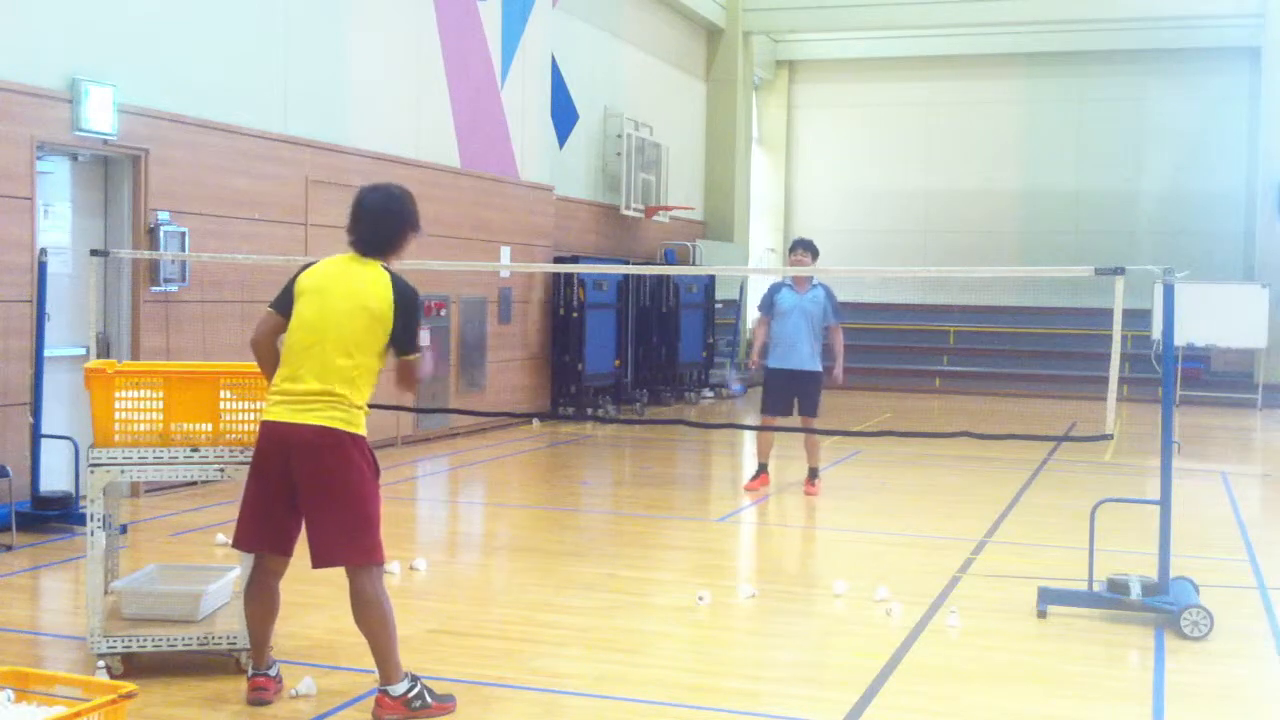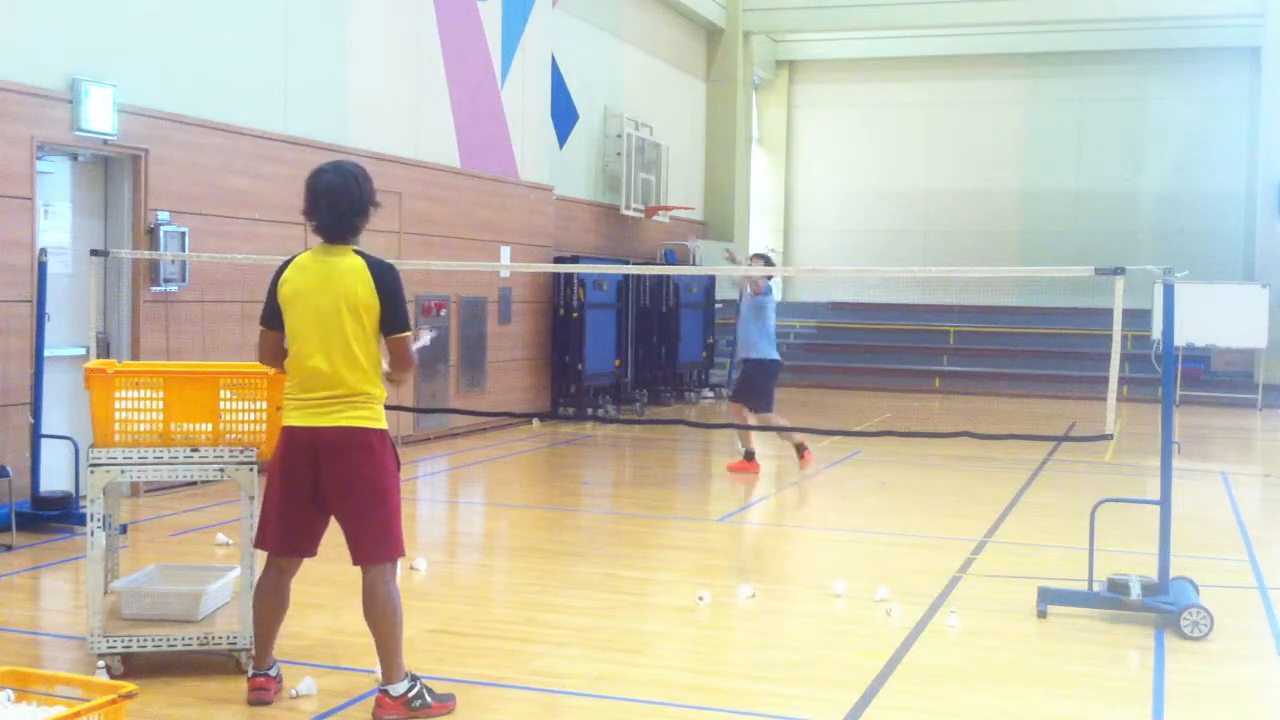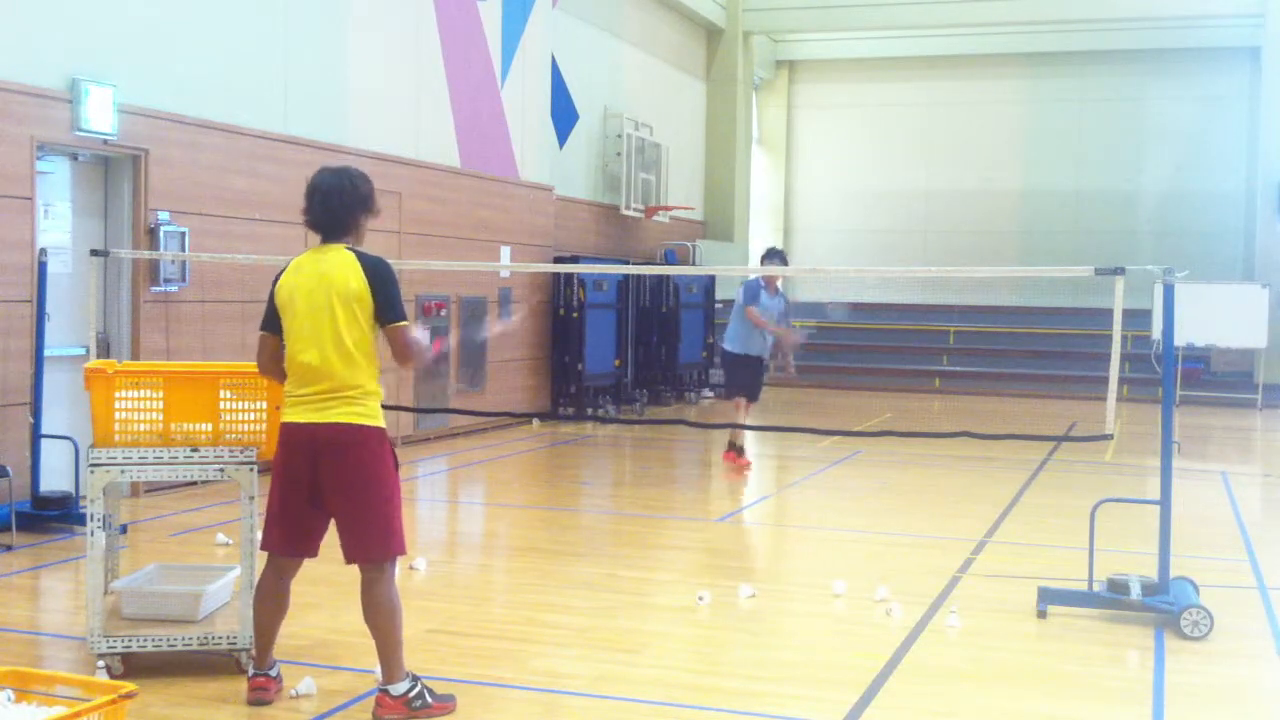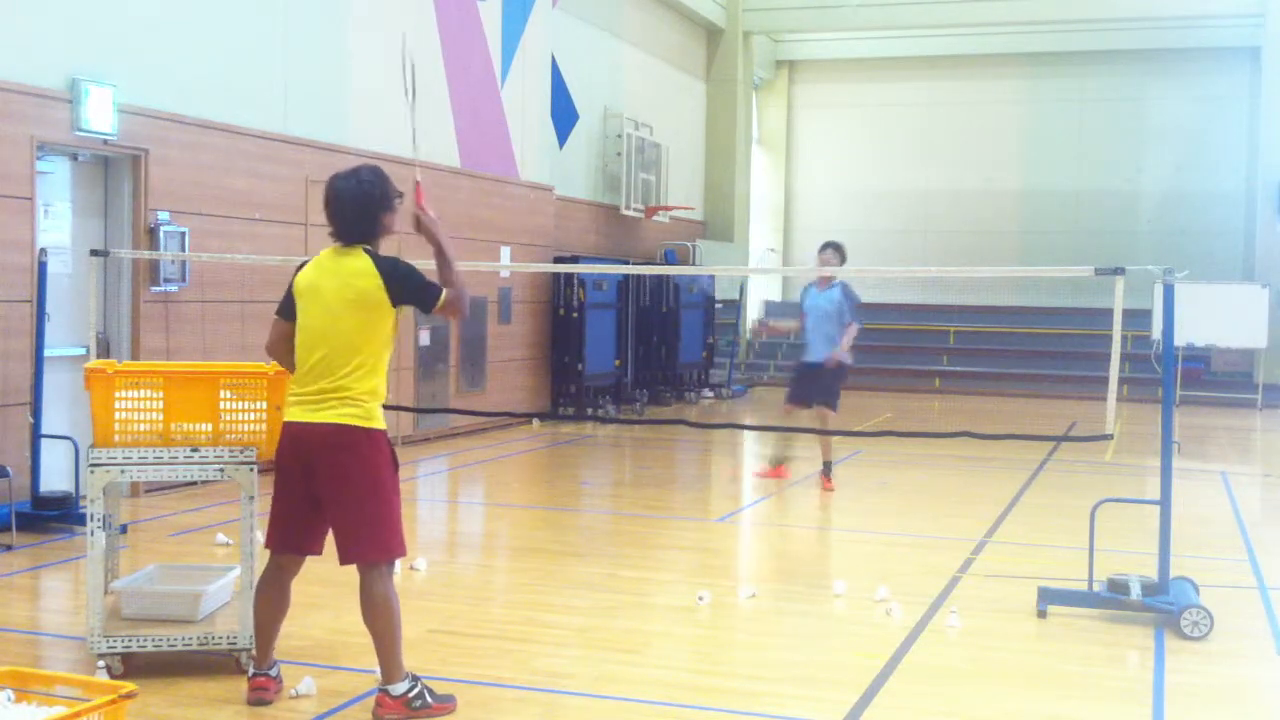
dt=1s
person 1, frame 1
left shoulder: (310, 273)
right shoulder: (397, 292)
left elbow: (261, 341)
right elbow: (409, 379)
right wrist: (421, 367)
left hip: (277, 428)
right hip: (336, 435)
left knee: (268, 560)
right knee: (363, 568)
left ankle: (261, 673)
person 1, frame 2
left shoulder: (288, 273)
right shoulder: (378, 274)
left elbow: (269, 353)
right elbow: (404, 362)
right wrist: (387, 375)
left hip: (299, 431)
right hip: (358, 433)
left knee: (281, 560)
right knee: (378, 564)
left ankle: (261, 672)
person 1, frame 3
left shoulder: (288, 275)
right shoulder: (371, 268)
left elbow: (267, 361)
right elbow: (404, 351)
right wrist: (425, 351)
left hip: (297, 429)
right hip: (354, 430)
left knee: (282, 558)
right knee: (376, 564)
left ankle: (261, 672)
person 1, frame 4
left shoulder: (307, 271)
right shoulder: (386, 272)
left elbow: (277, 346)
right elbow: (457, 305)
right wrist: (437, 240)
left hip: (298, 428)
right hip: (354, 432)
left knee: (284, 558)
right knee: (376, 564)
left ankle: (262, 672)
person 2, frame 1
left shoulder: (824, 293)
right shoulder: (776, 290)
left elbow: (835, 330)
right elbow: (764, 324)
left wrist: (839, 364)
right wrist: (756, 350)
left hip: (809, 368)
right hip: (777, 366)
left knee: (809, 421)
right knee: (768, 419)
left ankle: (813, 475)
right ankle: (762, 472)
person 2, frame 2
left shoulder: (762, 289)
right shoulder: (748, 294)
left elbow: (756, 286)
left wrist: (736, 264)
left hip: (763, 361)
right hip: (750, 360)
left knee: (763, 413)
right knee: (736, 406)
left ankle: (802, 449)
right ankle: (749, 458)
person 2, frame 3
left shoulder: (781, 299)
right shoulder: (751, 287)
left elbow: (783, 331)
right elbow: (755, 319)
left wrist: (788, 359)
right wrist: (781, 333)
left hip: (758, 357)
right hip: (737, 352)
left knee: (746, 404)
right knee: (738, 402)
left ankle: (732, 450)
right ankle: (740, 452)
person 2, frame 4
left shoulder: (843, 291)
right shoulder: (808, 290)
left elbow: (853, 326)
left wrist: (841, 349)
right wrist: (776, 327)
left hip: (833, 363)
right hip: (809, 360)
left knee: (824, 413)
right knee: (790, 408)
left ankle: (826, 471)
right ankle: (778, 462)
